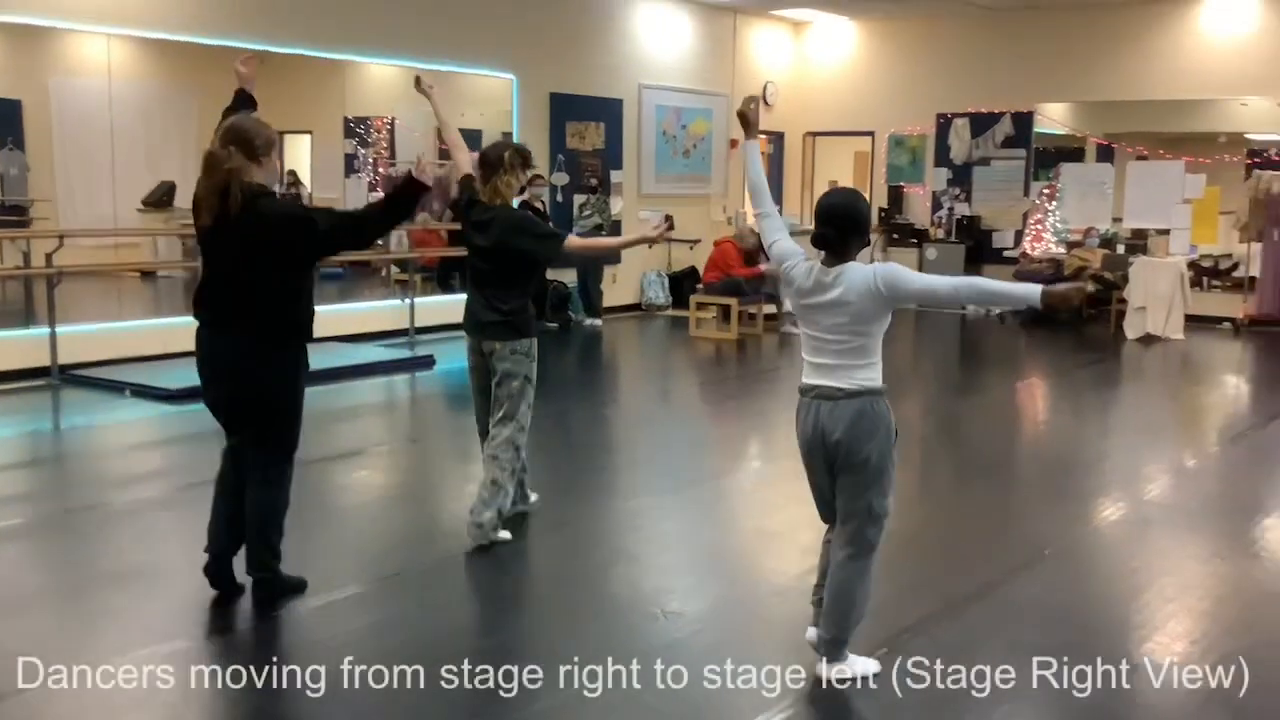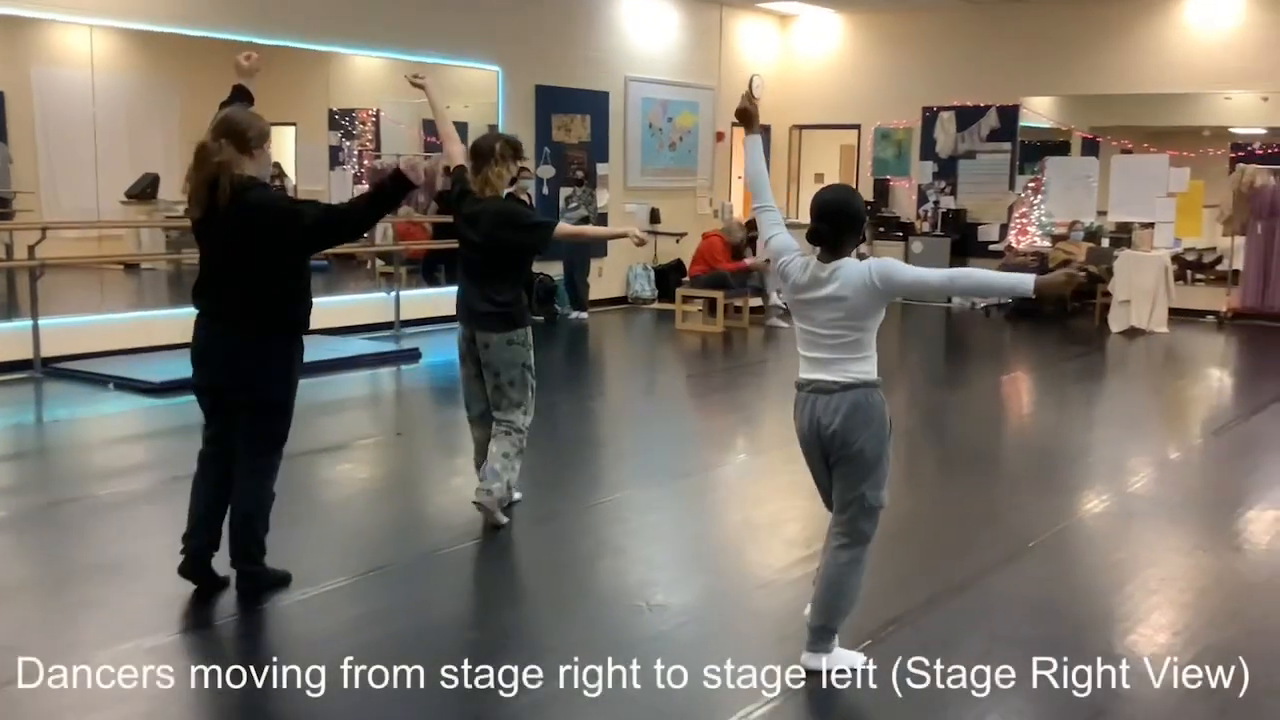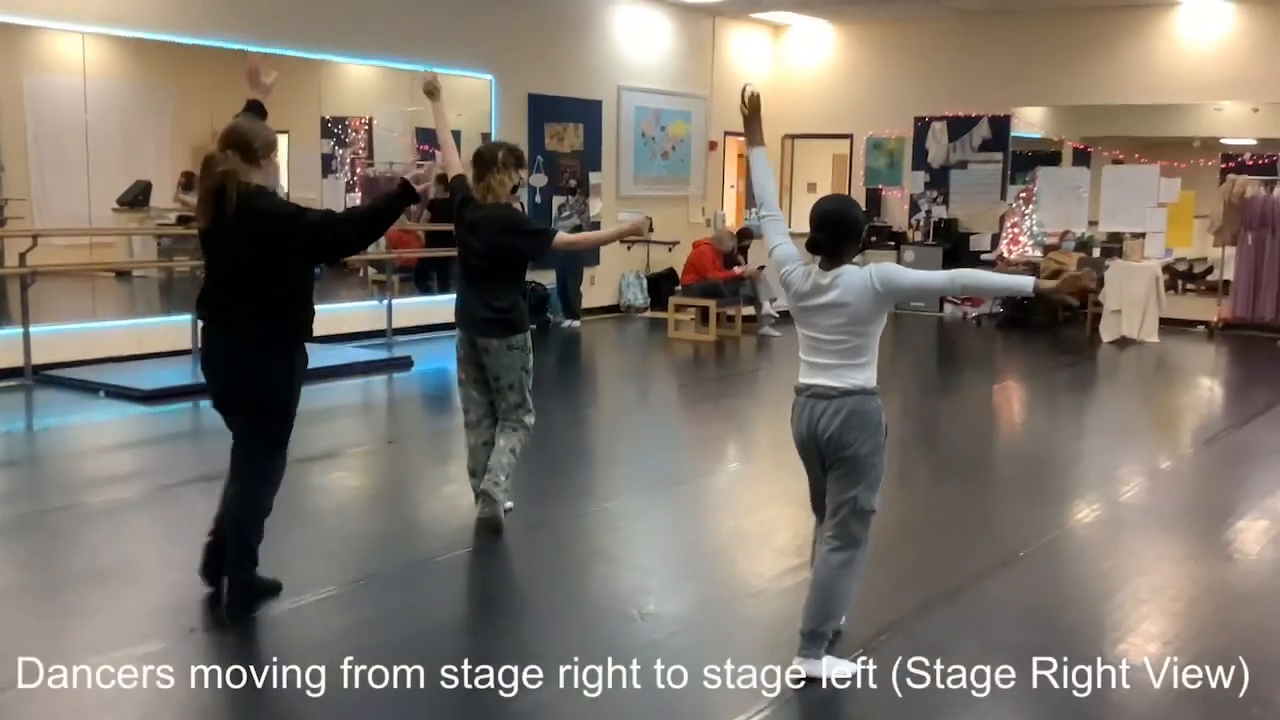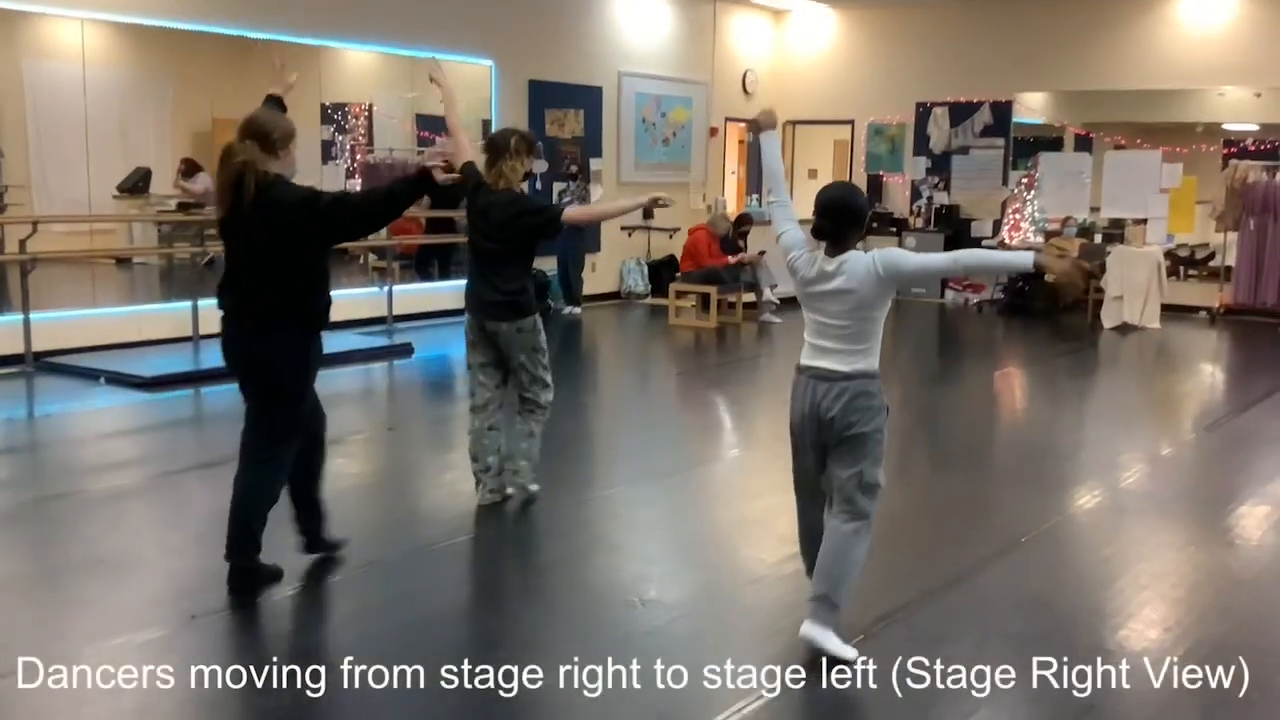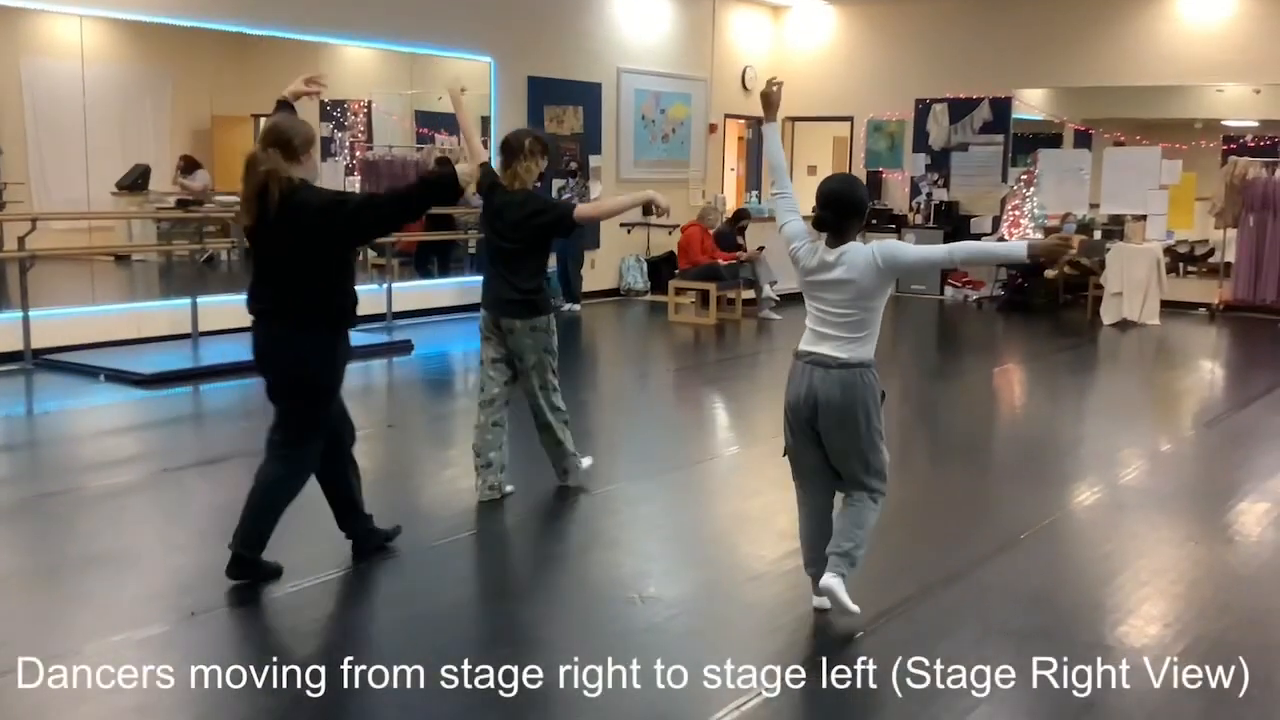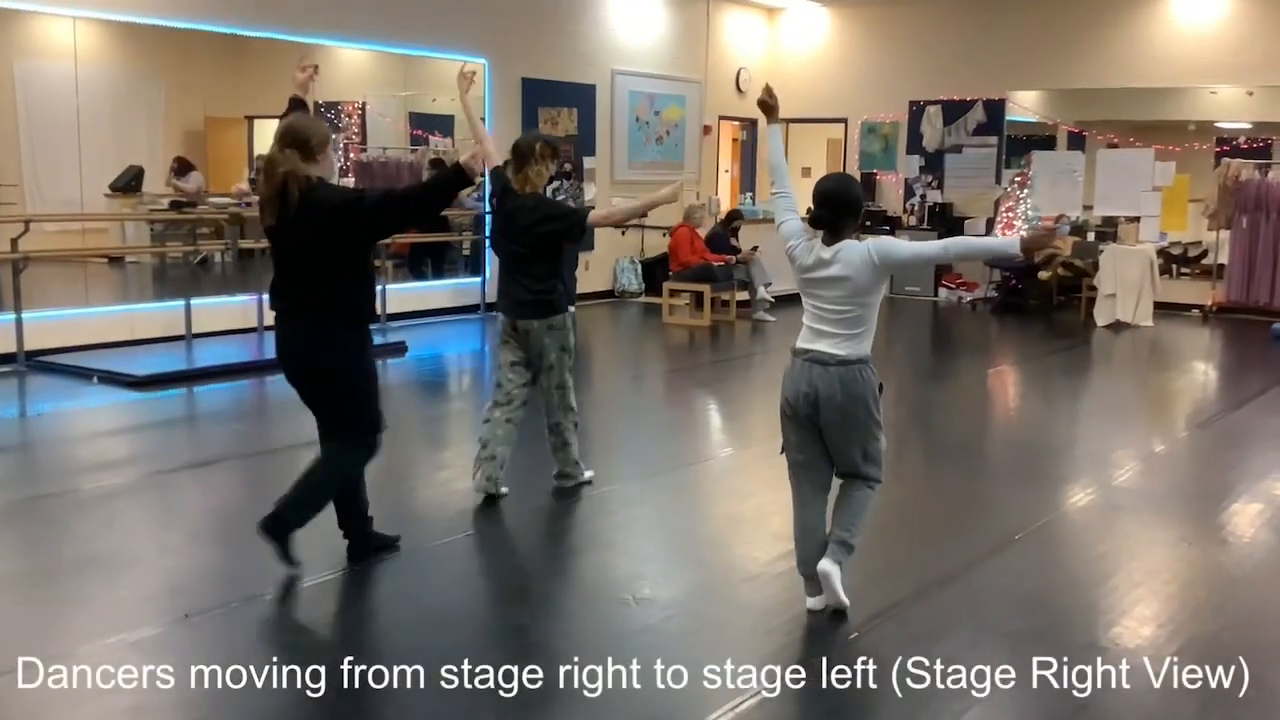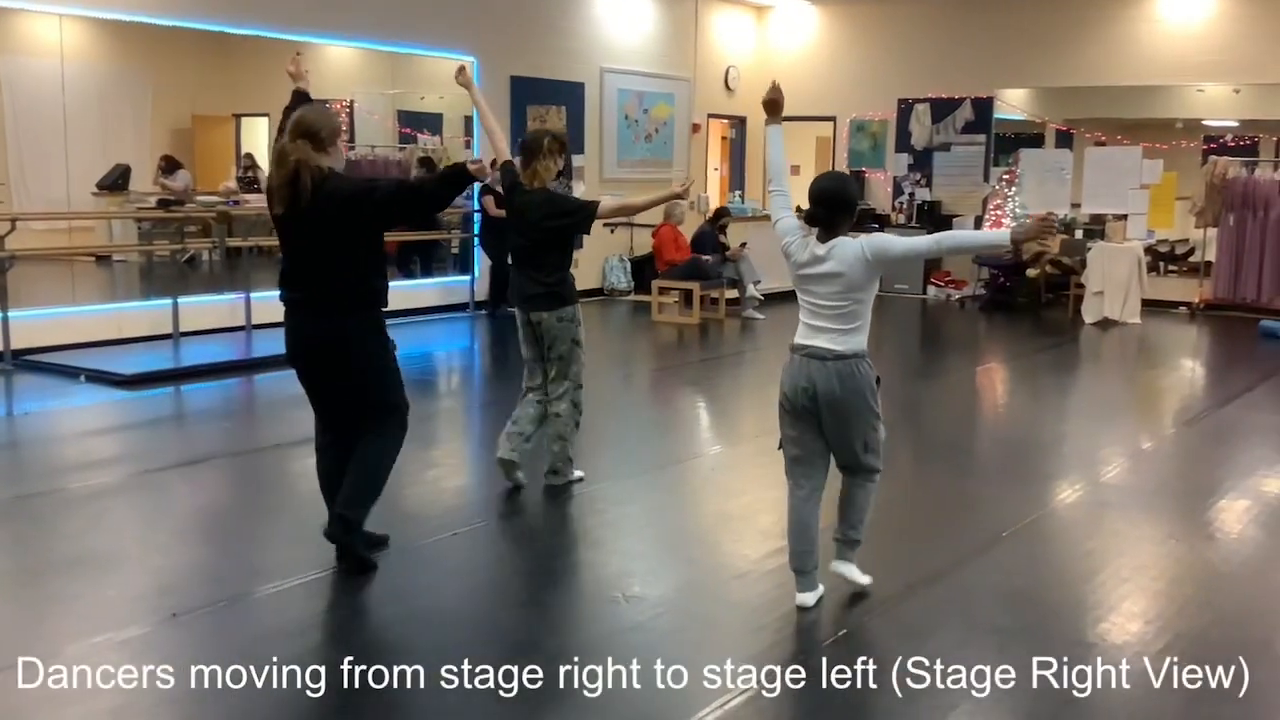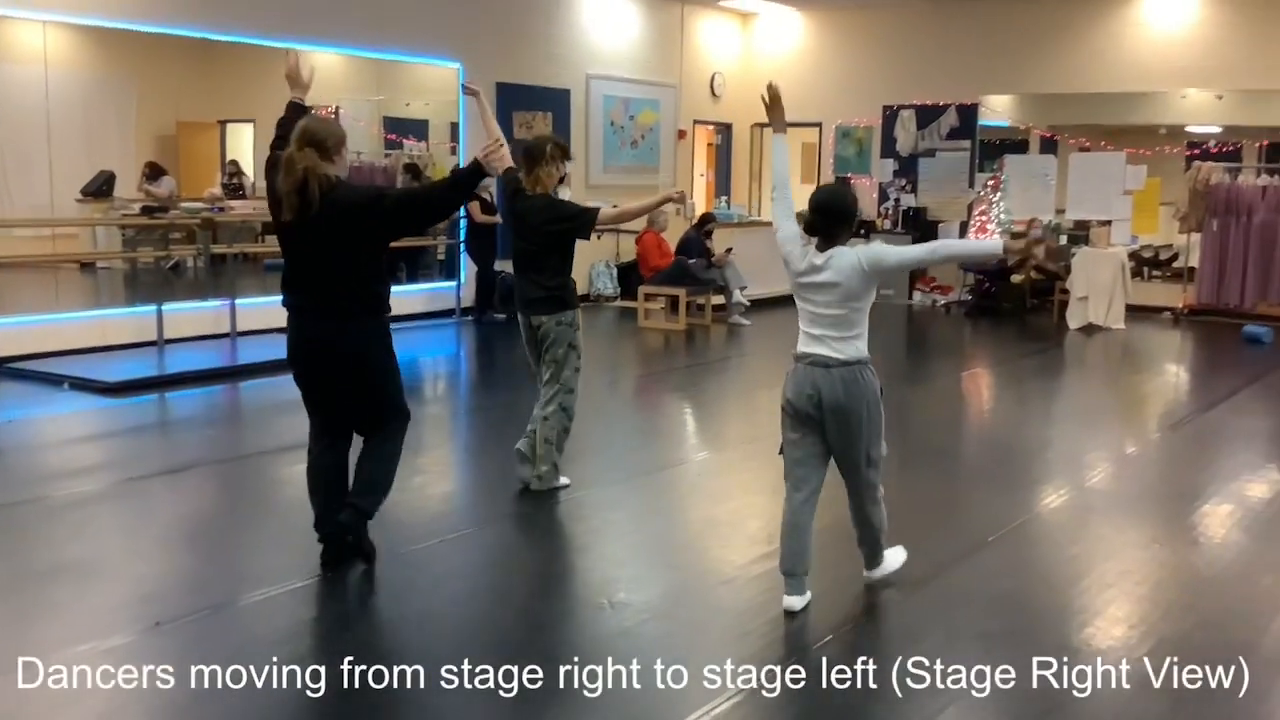
dt=0.2s
person 1, frame 1
left shoulder: (796, 273)
right shoulder: (878, 281)
left elbow: (765, 213)
right elbow: (961, 290)
left wrist: (752, 138)
right wrist: (1043, 294)
left hip: (812, 410)
right hip: (862, 415)
left knee: (840, 526)
right knee: (858, 537)
left ankle: (822, 621)
right ankle: (834, 655)
person 1, frame 2
left shoulder: (792, 269)
right shoulder: (873, 276)
left elbow: (763, 208)
right elbow: (954, 280)
left wrist: (752, 134)
right wrist: (1035, 283)
left hip: (809, 405)
right hip: (857, 408)
left knee: (842, 517)
right knee: (852, 528)
left ankle: (824, 611)
right ankle: (820, 645)
person 1, frame 3
left shoulder: (795, 275)
right shoulder: (876, 282)
left elbow: (769, 213)
right elbow: (955, 283)
left wrist: (757, 142)
right wrist: (1036, 284)
left hip: (807, 407)
right hip: (854, 413)
left knee: (830, 519)
right knee: (846, 532)
left ankle: (825, 611)
right ankle: (812, 650)
person 1, frame 4
left shoulder: (801, 262)
right shoulder: (879, 269)
left elbow: (778, 202)
right elbow: (959, 261)
left wrist: (769, 133)
right wrist: (1037, 261)
left hip: (809, 391)
right hip: (856, 398)
left knee: (814, 502)
right knee: (849, 512)
left ankle: (823, 593)
right ankle: (820, 616)
person 1, frame 5
left shoulder: (803, 251)
right shoulder: (879, 258)
left elbow: (781, 190)
right elbow: (956, 254)
left wrist: (771, 120)
right wrist: (1030, 250)
left hip: (803, 377)
right hip: (851, 383)
left knee: (813, 487)
right knee: (865, 486)
left ankle: (819, 581)
right ankle: (836, 569)
person 1, frame 6
left shoulder: (800, 248)
right shoulder: (874, 255)
left elbow: (781, 191)
right elbow: (949, 249)
left wrist: (773, 122)
right wrist: (1021, 243)
left hip: (801, 374)
right hip: (849, 378)
left knee: (808, 484)
right knee: (862, 475)
left ankle: (813, 586)
right ankle: (833, 556)
person 1, frame 7
left shoulder: (795, 246)
right shoulder: (867, 251)
left elbow: (777, 189)
right elbow: (942, 243)
left wrist: (774, 122)
right wrist: (1014, 236)
left hip: (799, 370)
right hip: (847, 373)
left knee: (803, 480)
right knee: (861, 470)
left ankle: (805, 583)
right ankle: (846, 556)
person 1, frame 8
left shoulder: (794, 254)
right shoulder: (865, 261)
left elbow: (780, 197)
right elbow: (937, 252)
left wrist: (778, 130)
right wrist: (1002, 248)
left hip: (804, 377)
right hip: (850, 380)
left knee: (801, 484)
right knee: (862, 478)
left ankle: (794, 587)
right ankle: (876, 558)
person 2, frame 1
left shoulder: (211, 203)
right shoulder: (275, 216)
left elbow: (229, 141)
right elbow: (353, 229)
left wrist: (243, 93)
right wrist: (410, 189)
left hip: (218, 349)
right hip: (268, 356)
left knee: (240, 453)
right knee: (269, 464)
left ankle: (221, 557)
right ankle: (265, 576)
person 2, frame 2
left shoulder: (209, 196)
right shoulder: (266, 208)
left elbow: (225, 135)
right elbow: (340, 222)
left wrist: (242, 88)
right wrist: (399, 182)
left hip: (214, 341)
right hip: (264, 348)
left knee: (219, 448)
right knee: (257, 456)
left ankle: (197, 554)
right ankle: (250, 568)
person 2, frame 3
left shoulder: (217, 205)
right shoulder: (271, 215)
left elbow: (238, 143)
right elbow: (346, 231)
left wrist: (255, 101)
right wrist: (404, 193)
left hip: (223, 347)
right hip: (266, 353)
left knee: (252, 452)
right knee: (259, 461)
left ankle: (220, 554)
right ankle: (242, 578)
person 2, frame 4
left shoulder: (237, 195)
right shoulder: (291, 204)
left elbow: (256, 133)
right elbow: (364, 210)
left wrist: (273, 100)
right wrist: (425, 178)
left hip: (245, 333)
right hip: (279, 340)
left knee: (304, 429)
right knee: (268, 448)
left ankle: (313, 530)
right ankle: (243, 563)
person 2, frame 5
left shoulder: (261, 201)
right shoulder: (318, 207)
left elbow: (271, 143)
right elbow: (389, 208)
left wrist: (286, 101)
right wrist: (449, 181)
left hip: (274, 335)
right hip: (310, 341)
left knee: (332, 433)
right knee: (293, 447)
left ankle: (360, 531)
right ankle: (246, 553)
person 2, frame 6
left shoulder: (278, 198)
right shoulder: (338, 205)
left elbow: (286, 151)
right elbow: (404, 203)
right wrist: (461, 173)
left hip: (295, 334)
right hip: (338, 337)
left knee: (343, 434)
right knee: (357, 438)
left ankle: (360, 533)
right ankle: (283, 519)
person 2, frame 7
left shoulder: (283, 189)
right shoulder: (351, 194)
left elbow: (286, 138)
right elbow: (415, 197)
left wrist: (299, 92)
right wrist: (465, 172)
left hip: (304, 327)
right hip: (352, 327)
left knee: (334, 427)
right knee: (387, 419)
left ankle: (347, 527)
right ankle: (346, 522)
person 2, frame 8
left shoulder: (285, 195)
right shoulder: (360, 203)
left elbow: (280, 150)
right elbow: (427, 203)
left wrist: (295, 101)
right wrist: (477, 170)
left hip: (306, 333)
right hip: (357, 332)
left knee: (327, 432)
right knee: (386, 423)
left ankle: (333, 537)
right ankle: (354, 522)
person 3, frame 1
left shoulder: (472, 207)
right shoulder: (520, 223)
left elbow: (459, 150)
right elbow: (582, 246)
left wrist: (434, 100)
right wrist: (639, 237)
left hip: (477, 331)
right hip: (513, 336)
left knee: (491, 422)
right knee: (507, 428)
left ankle: (515, 495)
right ankle: (484, 520)
person 3, frame 2
left shoulder: (462, 199)
right shoulder: (511, 214)
left elbow: (450, 140)
right elbow: (572, 232)
left wrist: (429, 92)
right wrist: (623, 233)
left hip: (471, 323)
right hip: (506, 327)
left knee: (481, 412)
right knee: (512, 414)
left ankle: (498, 487)
right ankle: (492, 488)
person 3, frame 3
left shoulder: (464, 206)
right shoulder: (512, 223)
left elbow: (448, 151)
right elbow: (572, 242)
left wrist: (436, 101)
right wrist: (623, 232)
left hip: (470, 328)
right hip: (506, 331)
left knee: (477, 415)
right knee: (516, 416)
left ankle: (487, 497)
right ankle: (494, 486)
person 3, frame 4
left shoulder: (476, 189)
right shoulder: (525, 207)
left elbow: (458, 137)
right elbow: (586, 216)
left wrist: (444, 87)
right wrist: (640, 203)
left hip: (478, 312)
right hip: (516, 314)
left knee: (485, 398)
right knee: (534, 394)
left ankle: (490, 483)
right ankle: (519, 473)
person 3, frame 5
left shoulder: (492, 192)
right shoulder: (538, 207)
left elbow: (473, 143)
right elbow: (594, 211)
left wrist: (457, 99)
right wrist: (644, 197)
left hip: (493, 312)
right hip: (530, 315)
left knee: (492, 395)
right knee: (544, 394)
left ankle: (489, 481)
right ankle: (568, 470)
person 3, frame 6
left shoulder: (503, 196)
right shoulder: (550, 212)
left elbow: (485, 144)
right elbow: (610, 217)
left wrist: (466, 95)
right wrist: (661, 199)
left hip: (510, 314)
right hip: (547, 315)
left knee: (507, 393)
right knee: (557, 394)
left ankle: (487, 474)
right ankle: (568, 471)
person 3, frame 7
left shoulder: (512, 189)
right shoulder: (557, 205)
left elbow: (495, 136)
right elbow: (620, 209)
left wrist: (471, 89)
right wrist: (668, 195)
left hip: (524, 304)
right hip: (557, 307)
left knee: (537, 383)
right knee: (565, 386)
left ankle: (512, 447)
right ankle: (559, 468)
person 3, frame 8
left shoulder: (514, 196)
right shoulder: (557, 212)
left elbow: (497, 144)
right elbow: (618, 217)
left wrist: (481, 100)
right wrist: (664, 200)
left hip: (527, 306)
right hip: (557, 310)
left knee: (549, 383)
right knee: (559, 391)
left ankle: (530, 447)
right ankle: (544, 472)
